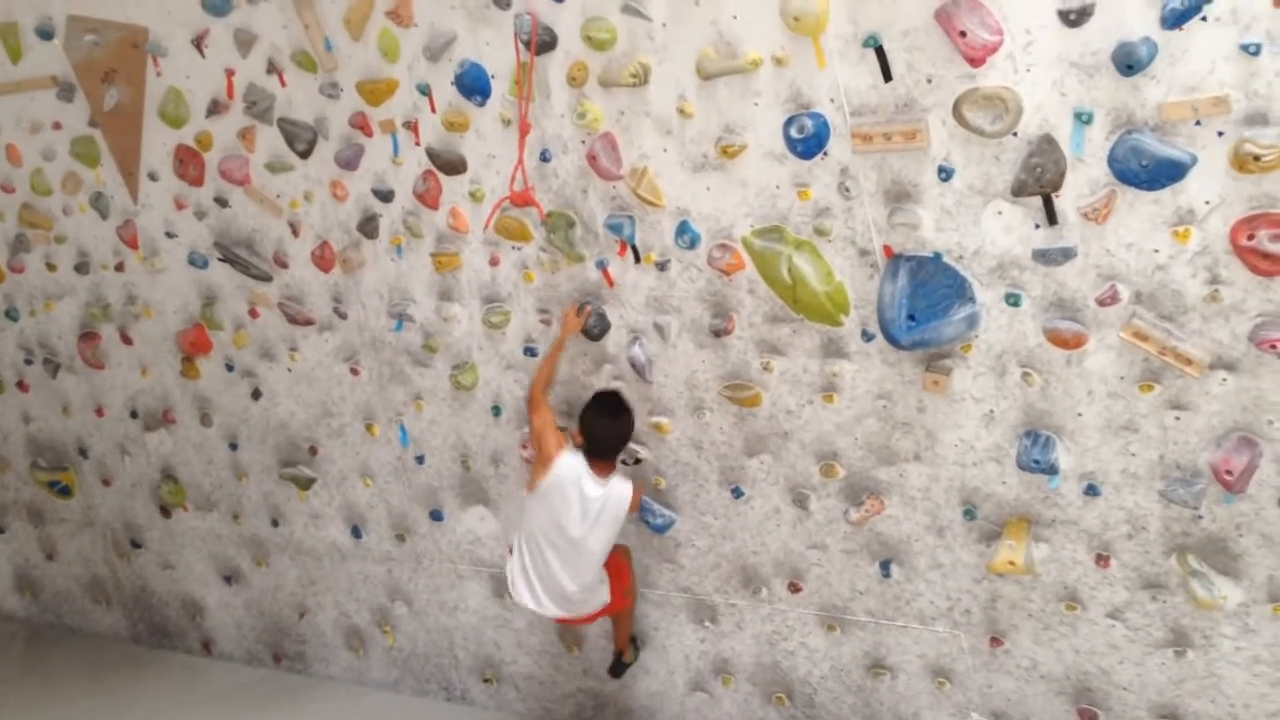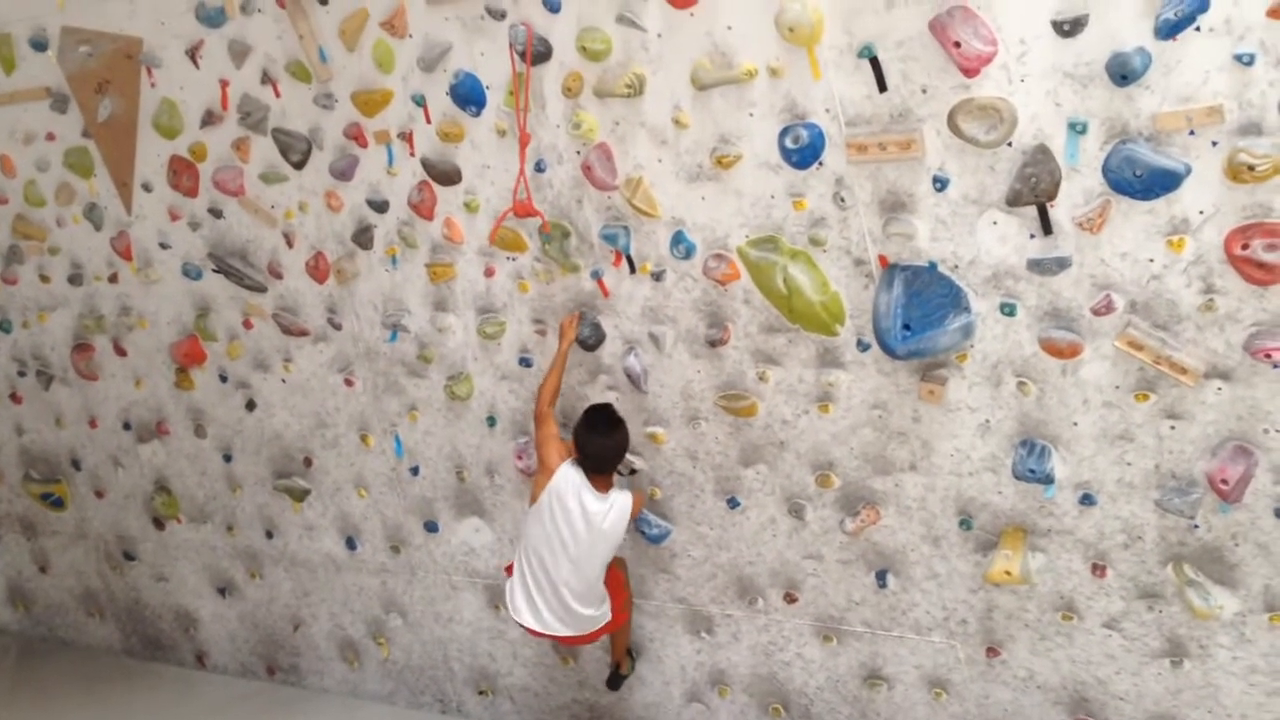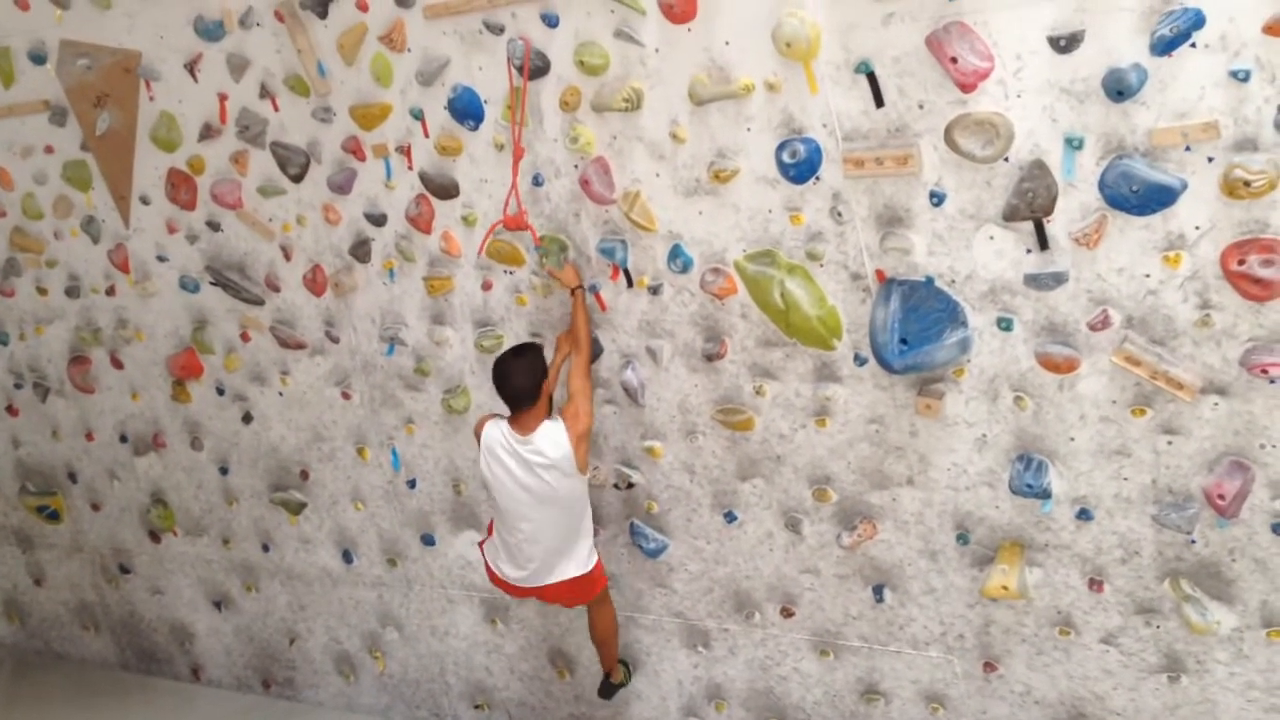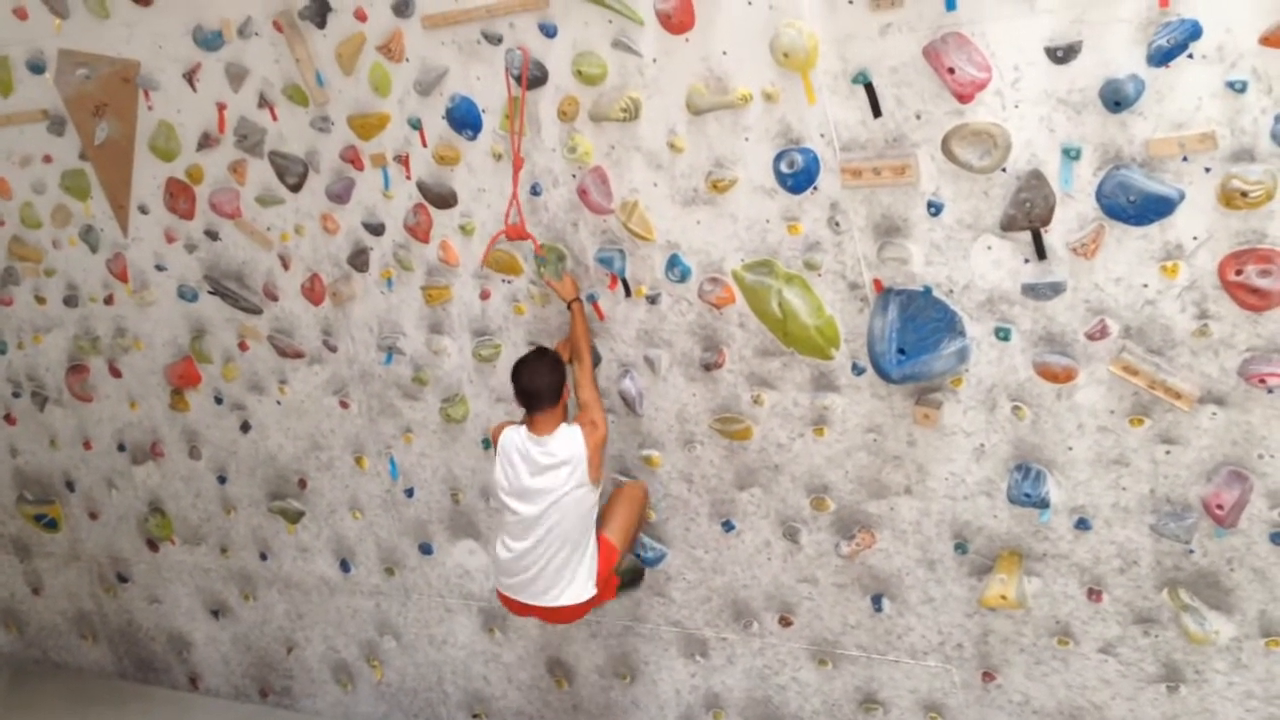
dt=0.5s
person 1, frame 1
left shoulder: (554, 458)
right shoulder: (628, 493)
left elbow: (536, 393)
left wrist: (565, 334)
left hip: (526, 591)
right hip: (585, 605)
right knee: (622, 558)
right ankle: (623, 653)
person 1, frame 2
left shoulder: (554, 473)
right shoulder: (630, 504)
left elbow: (543, 409)
left wrist: (565, 345)
left hip: (525, 611)
right hip: (585, 625)
right ankle: (620, 665)
person 1, frame 3
left shoulder: (486, 432)
right shoulder: (572, 432)
left elbow: (529, 410)
right elbow: (583, 356)
left wrist: (556, 356)
right wrist: (576, 289)
left hip: (506, 573)
right hip: (567, 575)
right knee: (599, 602)
right ankle: (613, 674)
person 1, frame 4
left shoulder: (502, 438)
right shoulder: (589, 437)
left elbow: (536, 405)
right elbow: (585, 365)
left wrist: (556, 359)
right wrist: (573, 301)
left hip: (512, 594)
right hip: (574, 601)
right knee: (634, 490)
right ankle: (617, 569)
